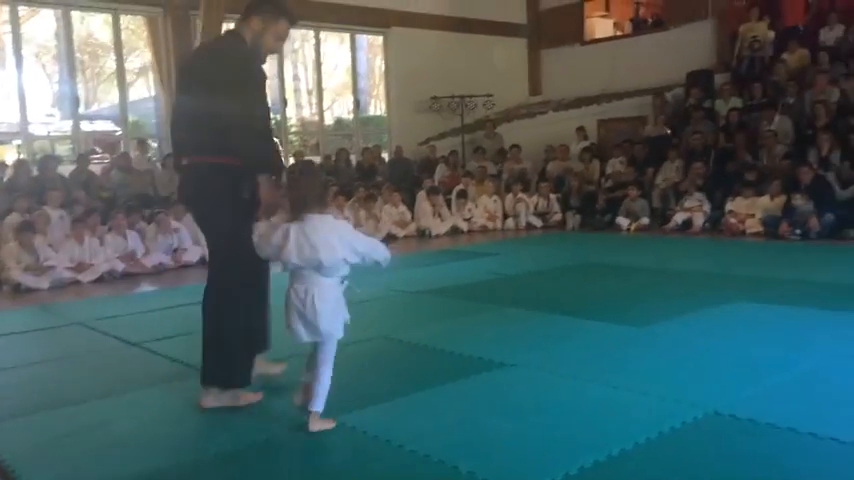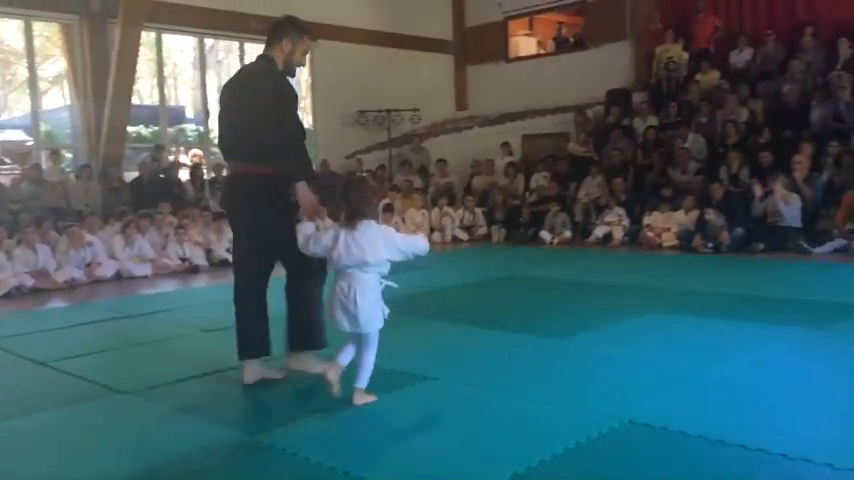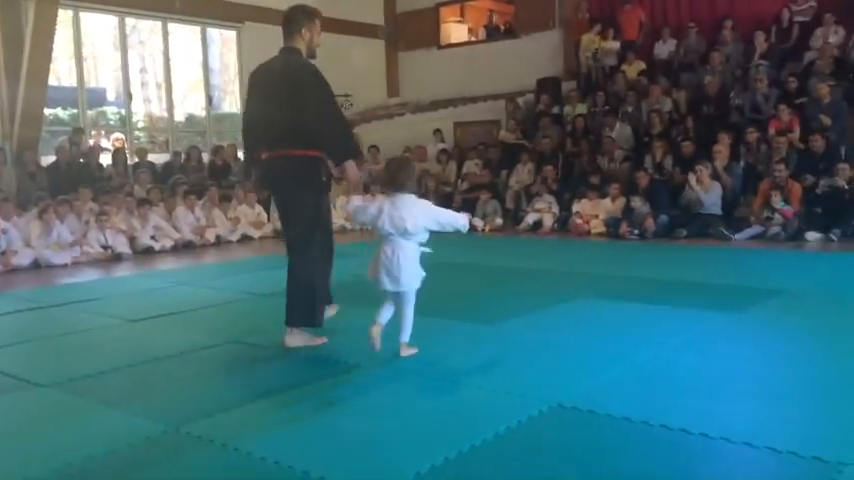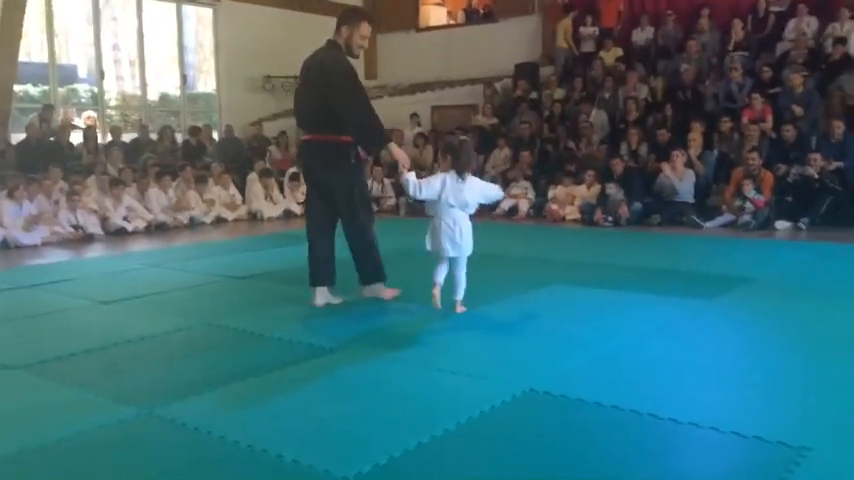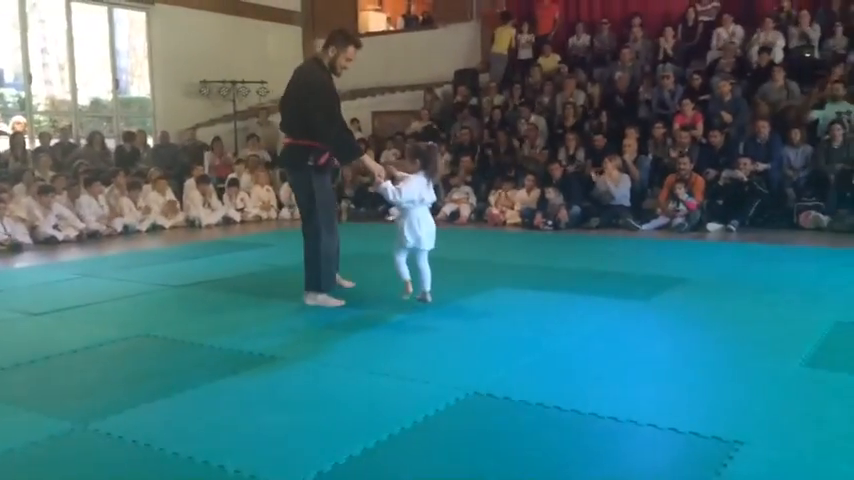
dt=0.5s
person 1, frame 1
left shoulder: (203, 58)
right shoulder: (239, 63)
left elbow: (184, 123)
right elbow: (250, 128)
left wrist: (190, 163)
right wrist: (269, 177)
left hip: (199, 177)
right hip: (226, 182)
left knee: (246, 268)
right knee: (235, 278)
left ankle: (249, 357)
right ankle: (219, 386)
person 1, frame 2
left shoulder: (237, 82)
right shoulder: (273, 83)
right elbow: (284, 139)
right wrist: (301, 185)
left hip: (239, 188)
right hip: (268, 189)
left knee: (250, 275)
right knee: (307, 266)
left ankle: (253, 361)
right ankle: (302, 350)
person 1, frame 3
left shoulder: (261, 73)
right shoulder: (305, 71)
left elbow: (252, 123)
right elbow: (328, 119)
left wrist: (257, 159)
right wrist: (348, 161)
left hip: (275, 167)
right hip: (304, 168)
left knee: (303, 241)
right knee: (311, 245)
left ankle: (316, 306)
right ankle: (298, 327)
person 1, frame 4
left shoulder: (313, 62)
right shoulder: (337, 65)
right elbow: (359, 110)
right wrist: (390, 146)
left hip: (312, 150)
right hip: (336, 152)
left knee: (320, 221)
right knee: (358, 218)
left ankle: (321, 288)
right ankle: (372, 283)
person 1, frame 5
left shoulder: (315, 74)
right shoulder: (313, 79)
right elbow: (333, 125)
left wrist: (332, 154)
right wrist: (367, 160)
left hip: (311, 156)
right hip: (306, 159)
left knee: (326, 220)
right knee: (320, 224)
left ankle: (327, 274)
right ankle: (316, 290)
person 2, frame 1
left shoulder: (286, 229)
right shoulder: (340, 229)
left elbow: (262, 247)
right elbow: (374, 250)
left wrist: (263, 223)
right wrist: (383, 254)
left hip: (299, 296)
right hip: (327, 298)
left knee: (319, 353)
right knee: (326, 360)
left ankle: (307, 389)
right ankle: (315, 416)
person 2, frame 2
left shoulder: (337, 233)
right shoulder: (384, 234)
left elbow: (307, 244)
right elbow: (415, 245)
left wrist: (306, 224)
right wrist: (422, 239)
left hip: (343, 292)
right hip: (367, 294)
left knee: (355, 341)
right knee: (369, 346)
left ankle: (335, 369)
right ankle: (359, 392)
person 2, frame 3
left shoulder: (381, 203)
right shoulder: (423, 207)
left elbow: (357, 213)
right elbow: (451, 220)
left wrist: (357, 197)
right wrist: (464, 218)
left hip: (386, 256)
right hip: (407, 258)
left knee: (391, 300)
right knee: (407, 304)
left ankle: (377, 326)
right ankle: (404, 345)
person 2, frame 4
left shoulder: (440, 179)
right shoulder: (474, 183)
left elbow: (417, 189)
right elbow: (494, 192)
left wrist: (407, 176)
right wrist: (500, 191)
left hip: (441, 226)
right hip: (461, 228)
left knee: (443, 263)
right knee: (460, 267)
left ankle: (437, 287)
right ankle: (458, 303)
person 2, frame 5
left shoulder: (413, 181)
right shoulder: (426, 179)
left elbow: (396, 195)
left wrist: (382, 184)
right wrist: (396, 174)
left hip: (412, 224)
right hip: (425, 222)
left knee: (399, 256)
right knee: (422, 260)
left ankle: (407, 284)
right ankle: (426, 293)
